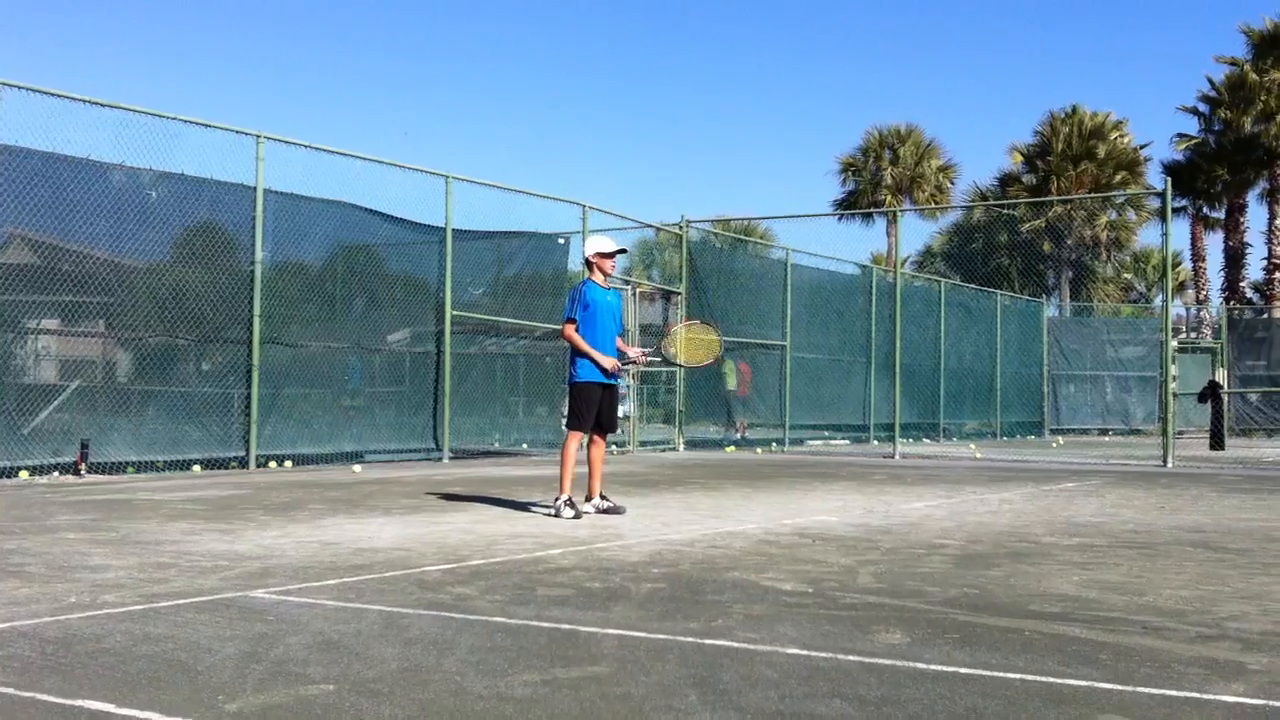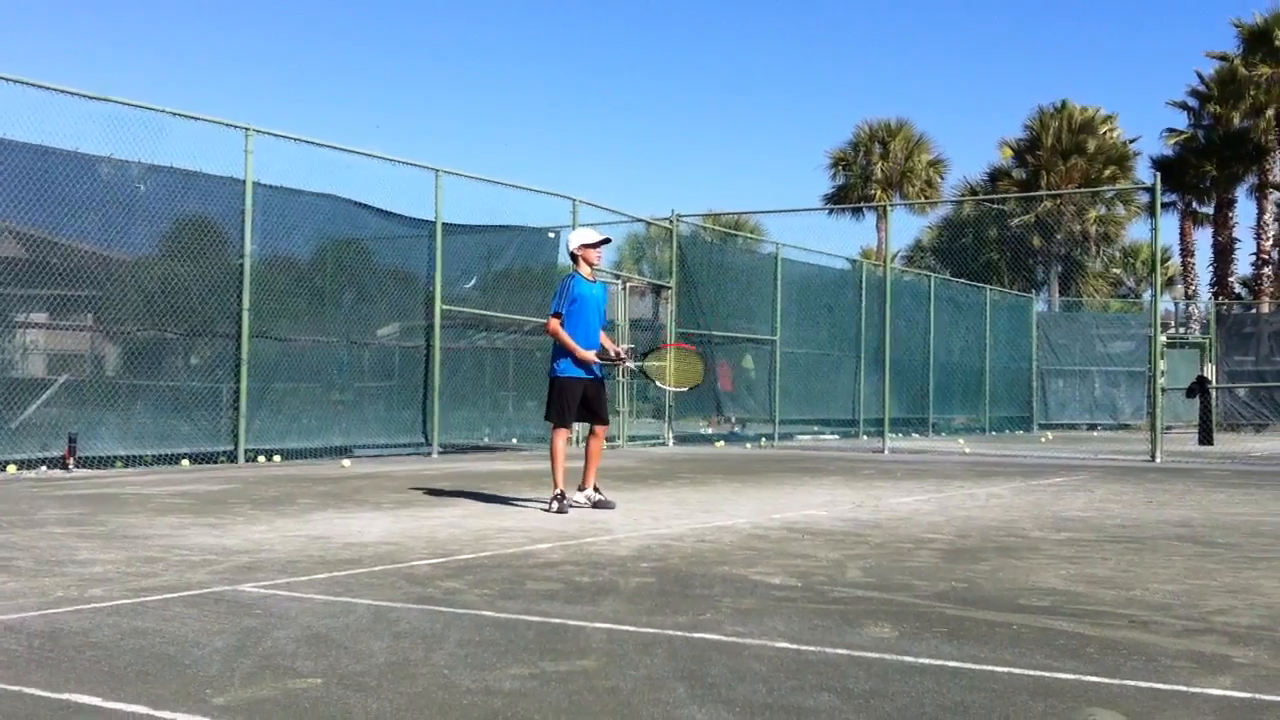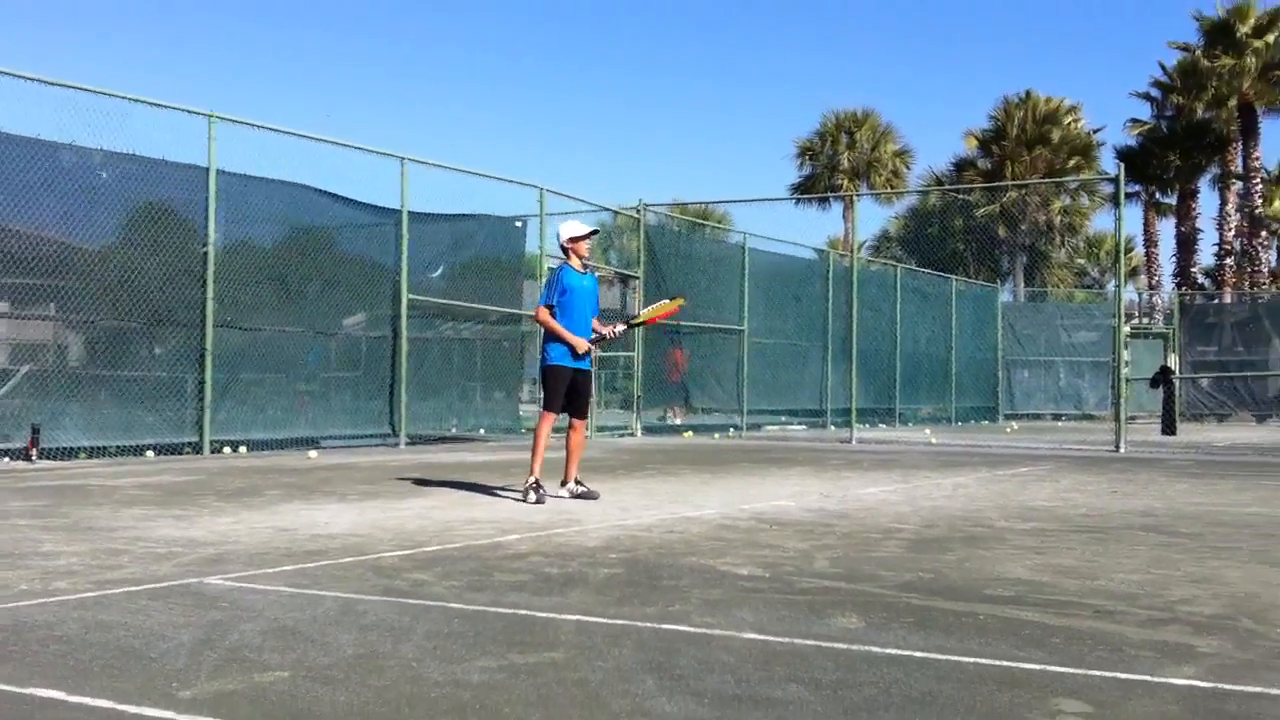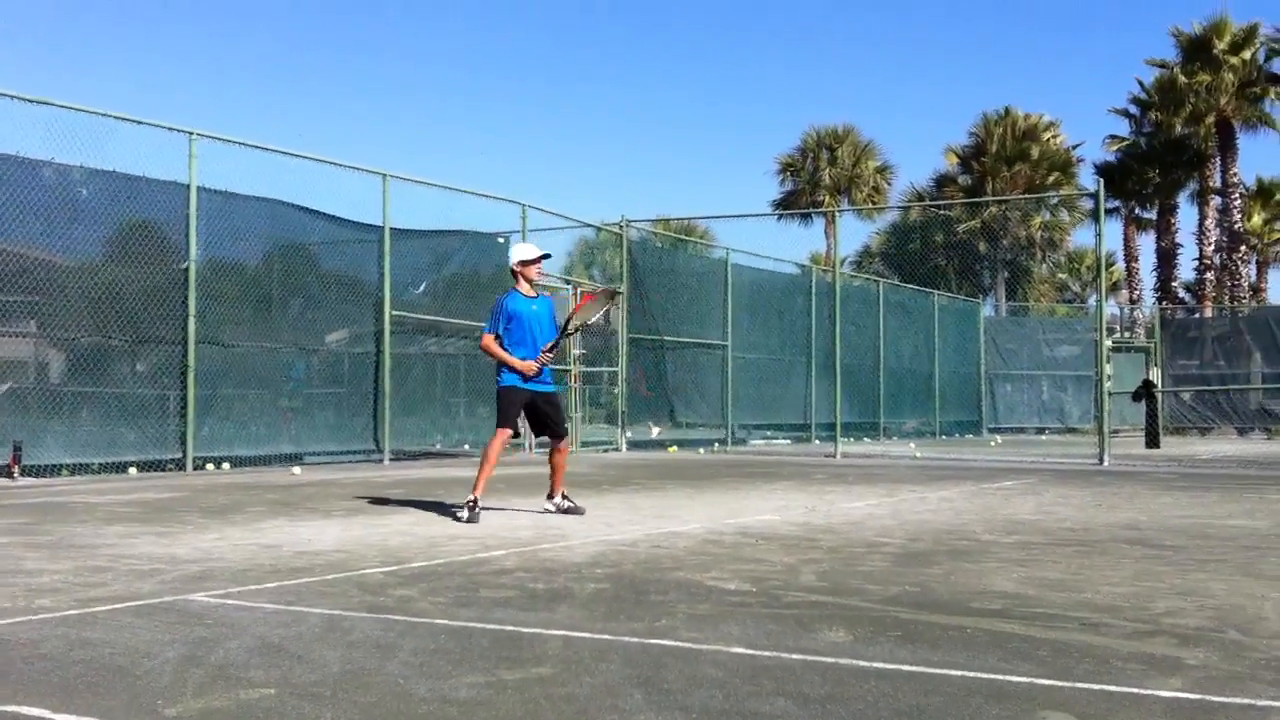
dt=0.7s
person 1, frame 1
left shoulder: (615, 296)
right shoulder: (583, 290)
right elbow: (568, 331)
left wrist: (628, 350)
right wrist: (599, 357)
left hip: (608, 377)
right hip: (585, 374)
left knee: (600, 435)
right knee: (576, 432)
left ankle: (595, 497)
right ankle: (564, 498)
person 1, frame 2
left shoulder: (600, 288)
right shoulder: (570, 283)
right elbow: (552, 325)
left wrist: (610, 347)
right wrist: (580, 352)
left hip: (592, 371)
right hip: (568, 368)
left knee: (600, 425)
right knee: (562, 428)
left ankle: (587, 488)
right ankle: (558, 493)
person 1, frame 3
left shoulder: (591, 279)
right shoulder: (560, 274)
right elbow: (541, 314)
left wrist: (602, 329)
right wrist: (573, 339)
left hip: (582, 360)
right hip: (558, 357)
left knee: (579, 420)
right knee: (549, 414)
left ankle: (570, 482)
right ankle: (533, 480)
person 1, frame 4
left shoulder: (548, 303)
right shoulder: (507, 301)
right elbow: (487, 341)
left wrist: (548, 353)
right wrist: (515, 362)
left hip: (543, 383)
right hip: (511, 381)
left knee: (560, 440)
right knee: (501, 435)
left ankle: (556, 496)
right ankle: (474, 499)
